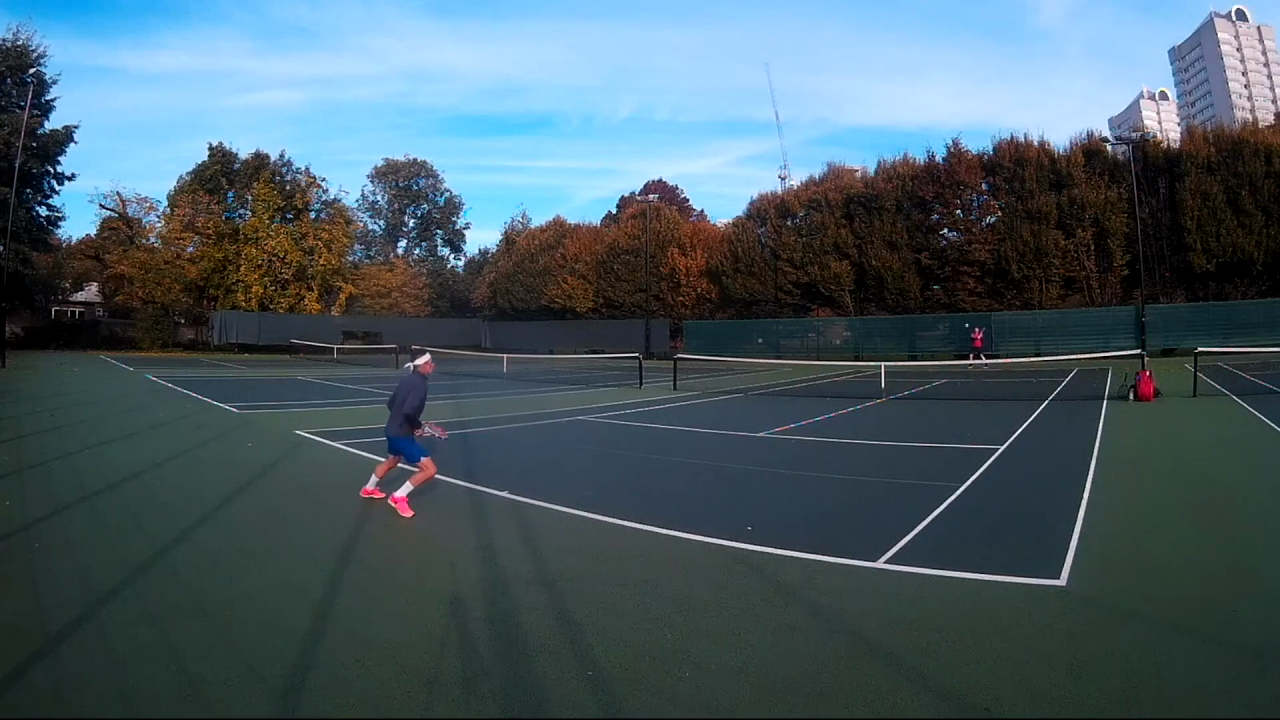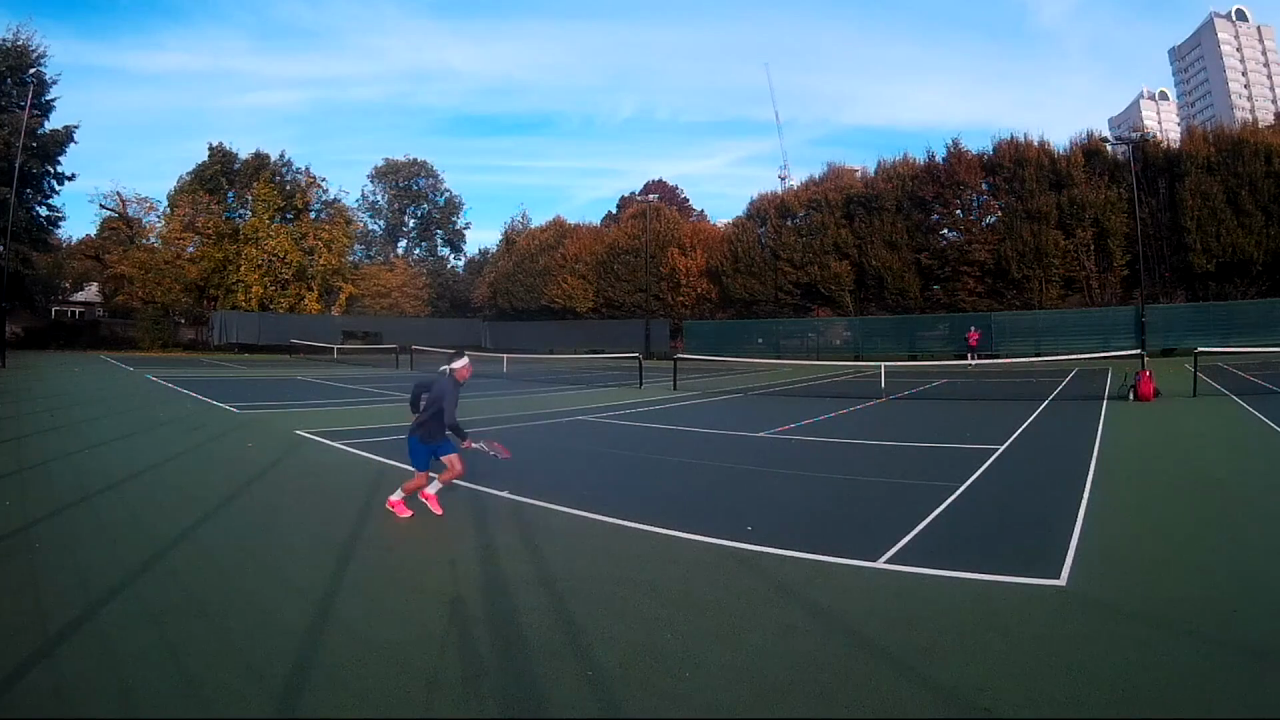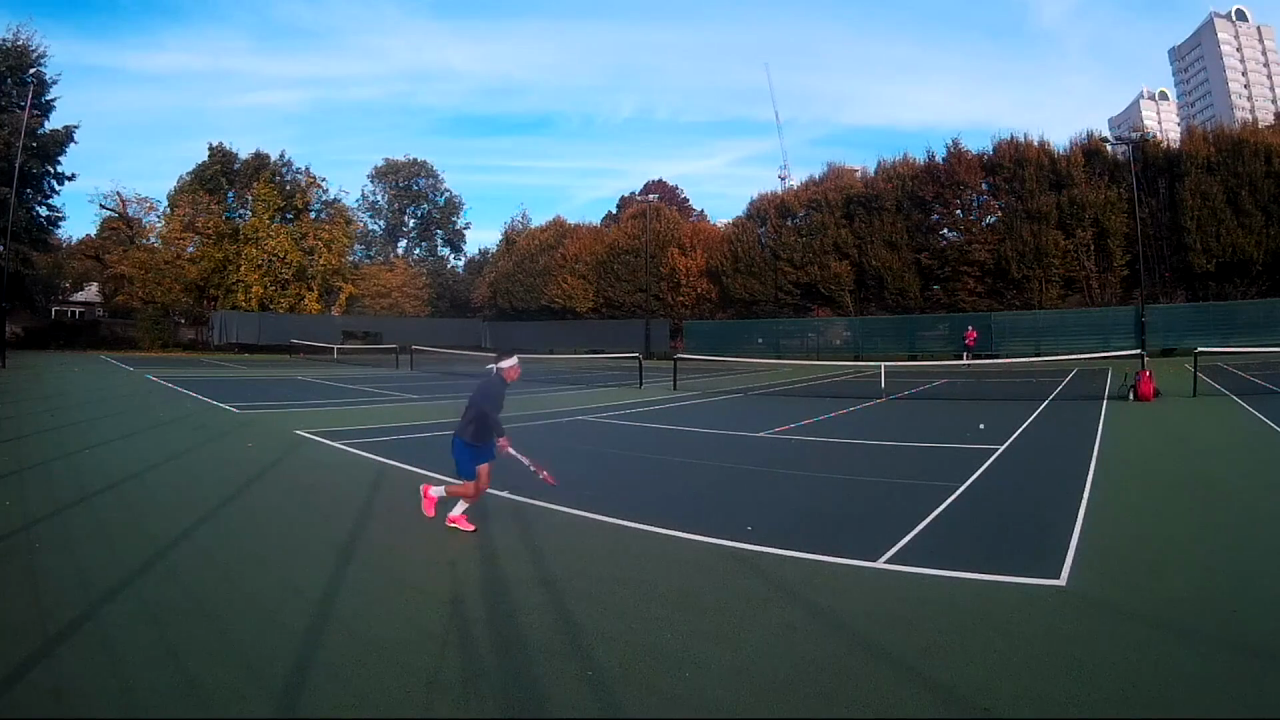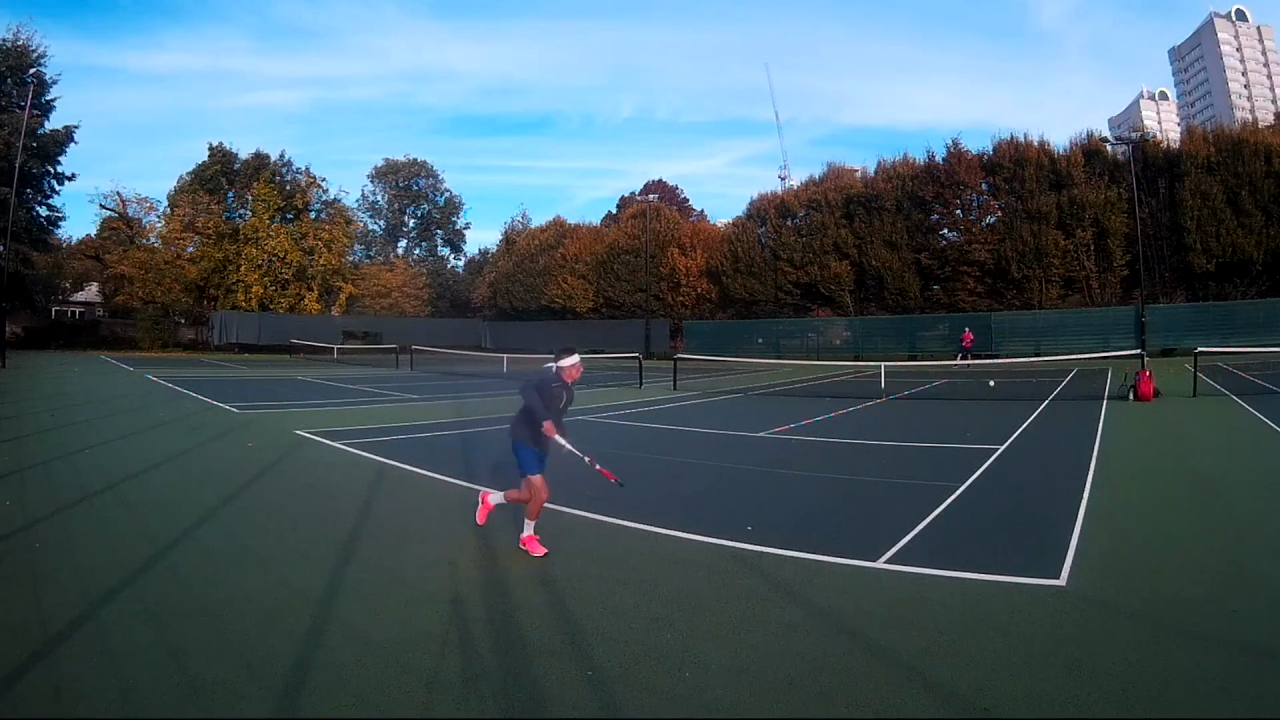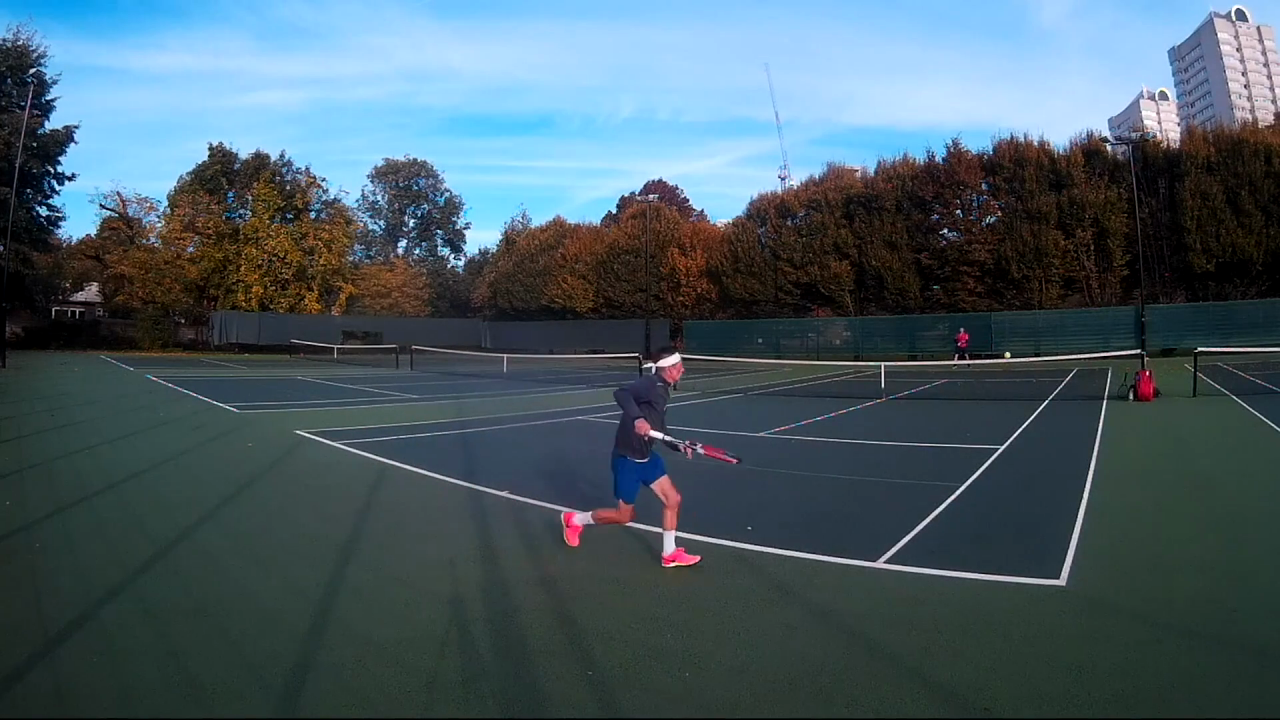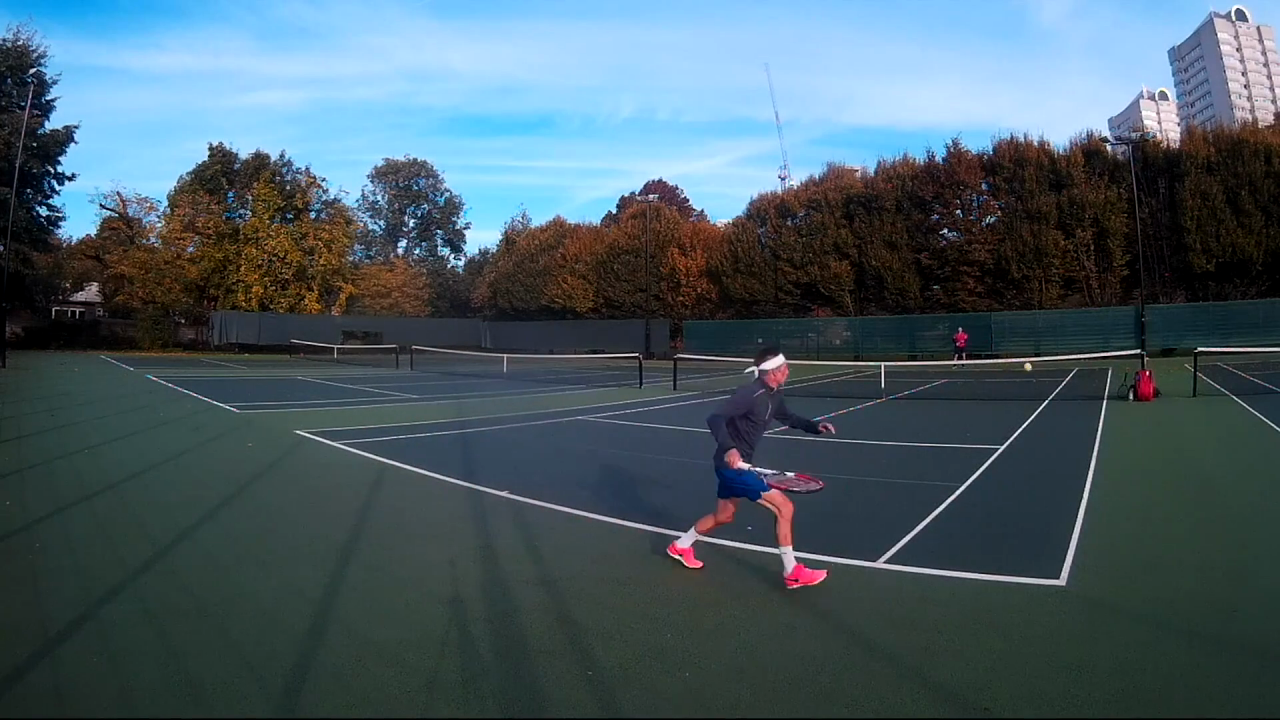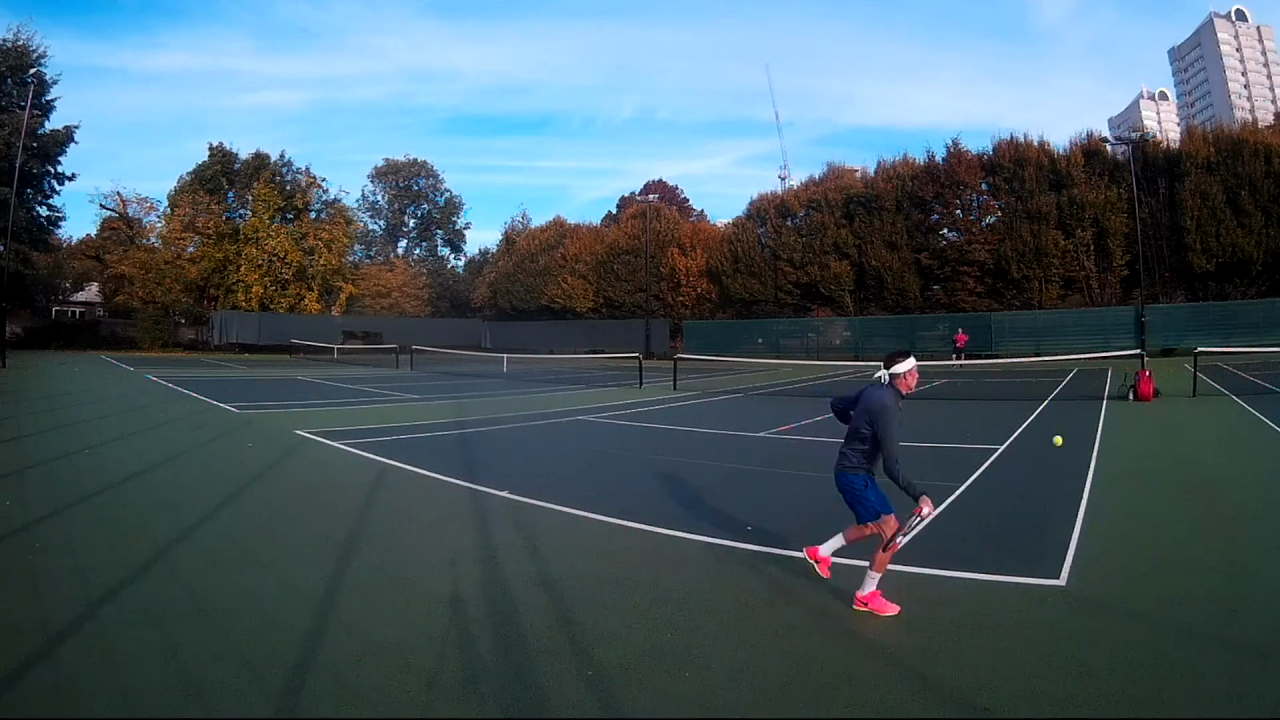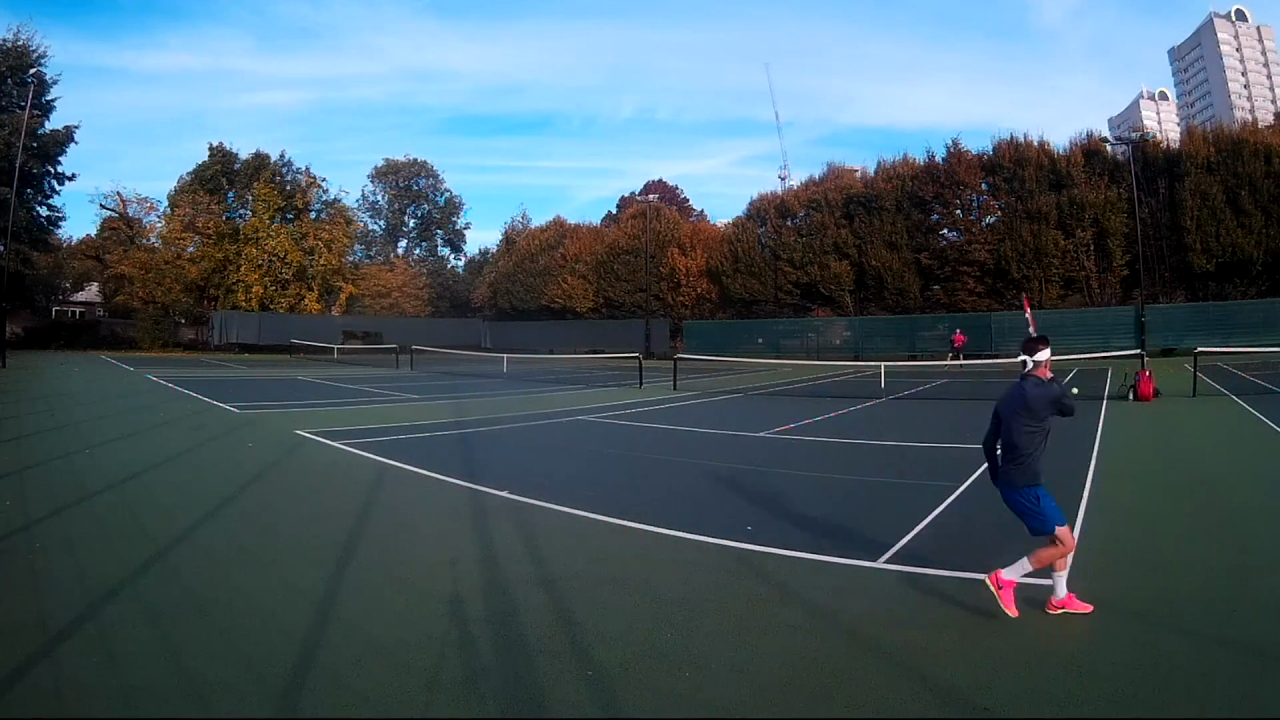
dt=0.2s
person 1, frame 1
left shoulder: (408, 379)
right shoulder: (420, 384)
left elbow: (391, 403)
right elbow: (408, 411)
right wrist: (417, 426)
left hip: (393, 431)
right hip: (401, 435)
left knee: (392, 461)
right knee: (430, 469)
left ankle: (369, 489)
right ankle: (399, 497)
person 1, frame 2
left shoulder: (443, 381)
right shoulder: (450, 389)
left elbow: (418, 386)
right elbow: (449, 421)
left wrist: (417, 413)
right wrist: (464, 437)
left hip: (436, 436)
right hip: (420, 437)
left knee: (457, 469)
right knee: (421, 481)
left ankle: (429, 494)
right ankle: (394, 501)
person 1, frame 3
left shoulder: (496, 384)
right shoulder: (493, 385)
right elbow: (486, 408)
left wrist: (497, 435)
right wrist: (501, 435)
left hip: (481, 440)
right hip: (465, 441)
left knee: (482, 484)
right knee: (470, 490)
left ankle: (455, 516)
right ankle: (431, 492)
person 1, frame 4
left shoulder: (568, 391)
right shoulder: (549, 381)
right elbow: (526, 390)
left wrist: (558, 431)
right wrist: (544, 419)
left hip: (539, 444)
right hip: (524, 442)
left knee: (527, 495)
right knee: (541, 494)
left ankle: (489, 499)
right ankle: (528, 537)
person 1, frame 5
left shoulder: (663, 390)
right shoulder: (652, 385)
right elbow: (622, 393)
left wrist: (677, 446)
right wrist: (637, 418)
left hip: (646, 456)
right hip: (627, 458)
left knee: (673, 500)
right knee: (623, 515)
left ankle: (670, 553)
right ankle: (574, 519)
person 1, frame 6
left shoulder: (772, 394)
right shoulder: (749, 394)
left elbow: (790, 418)
right elbow: (714, 419)
left wrist: (817, 427)
right wrist: (728, 448)
left hip: (740, 465)
right hip: (732, 466)
left knee: (724, 515)
right knee: (785, 509)
left ankle: (680, 547)
right ankle: (792, 572)
person 1, frame 7
left shoulder: (872, 391)
right shoulder: (887, 407)
left elbow: (838, 406)
right elbow: (891, 465)
right wrist: (918, 496)
left hip: (855, 473)
right hip: (854, 476)
left knee: (877, 526)
right knee: (890, 533)
left ankle: (821, 552)
right ankle: (866, 595)
person 1, frame 8
left shoulder: (1008, 395)
right shoulder: (1047, 393)
left elbow: (989, 444)
right elbow: (1070, 409)
left wrist: (999, 479)
left hip: (1011, 483)
right hip: (1025, 488)
left knee: (1062, 537)
right knee: (1064, 545)
left ankle: (1060, 598)
right ankle: (1004, 578)
